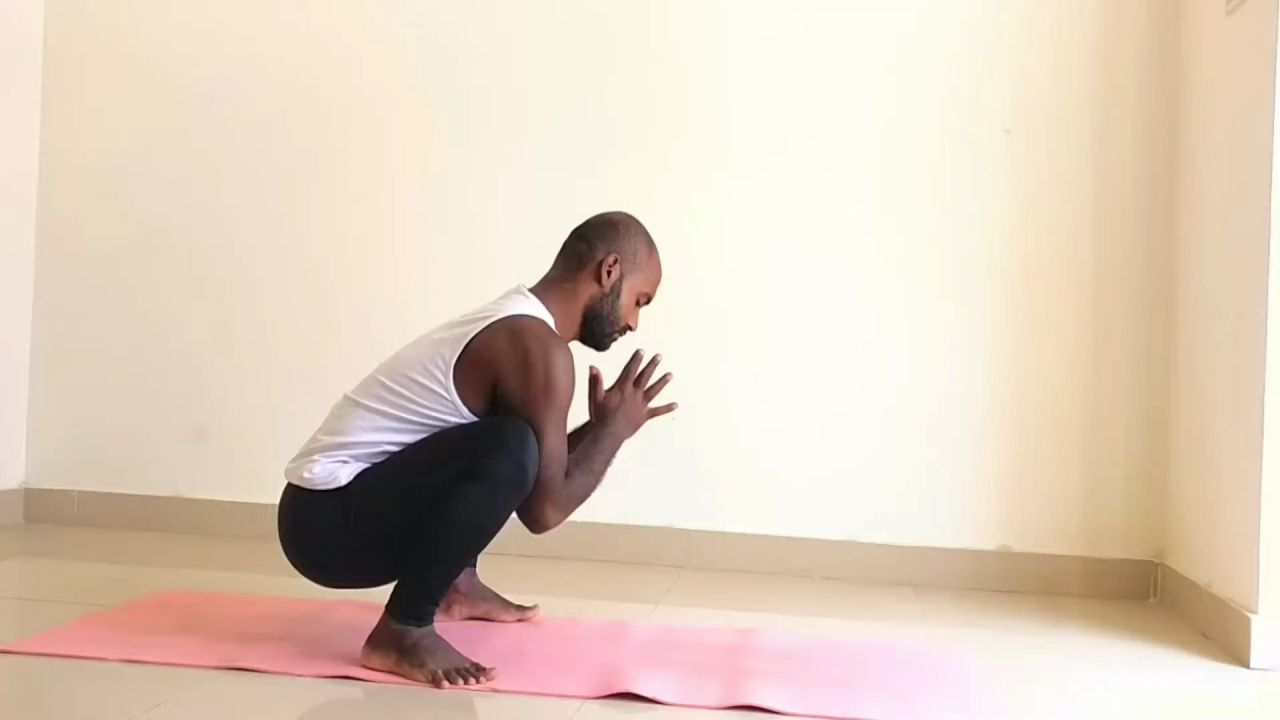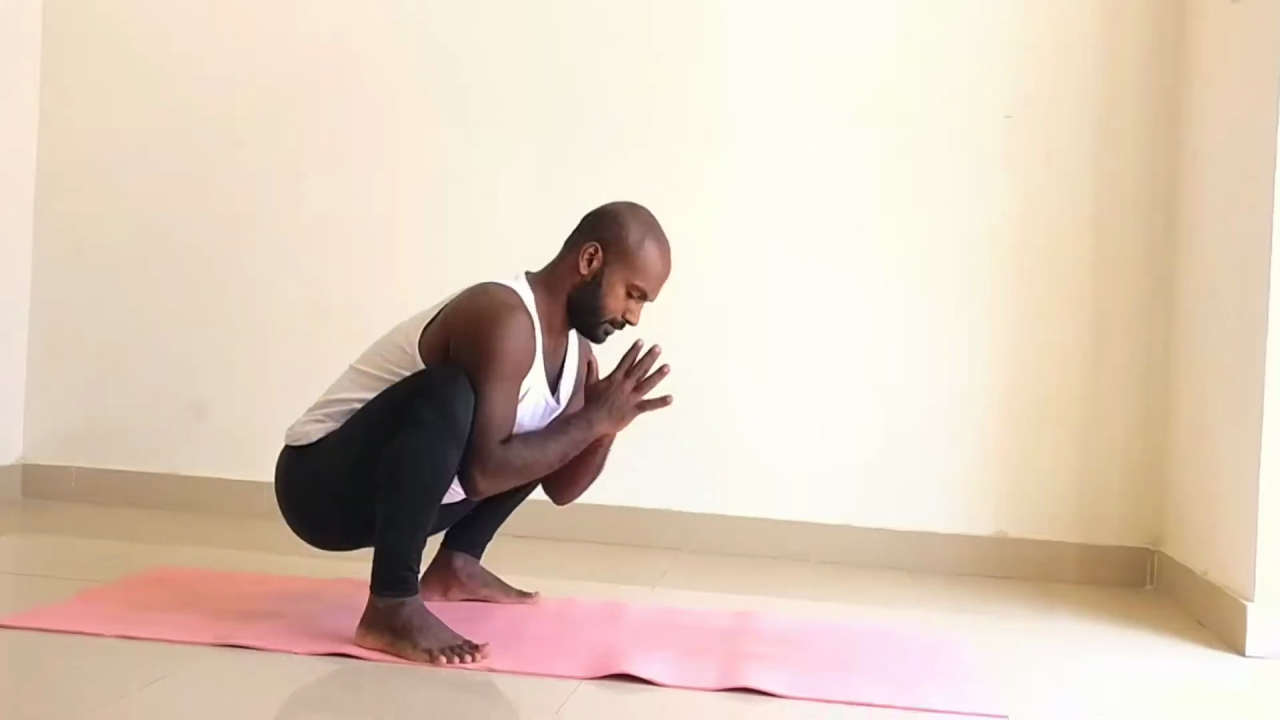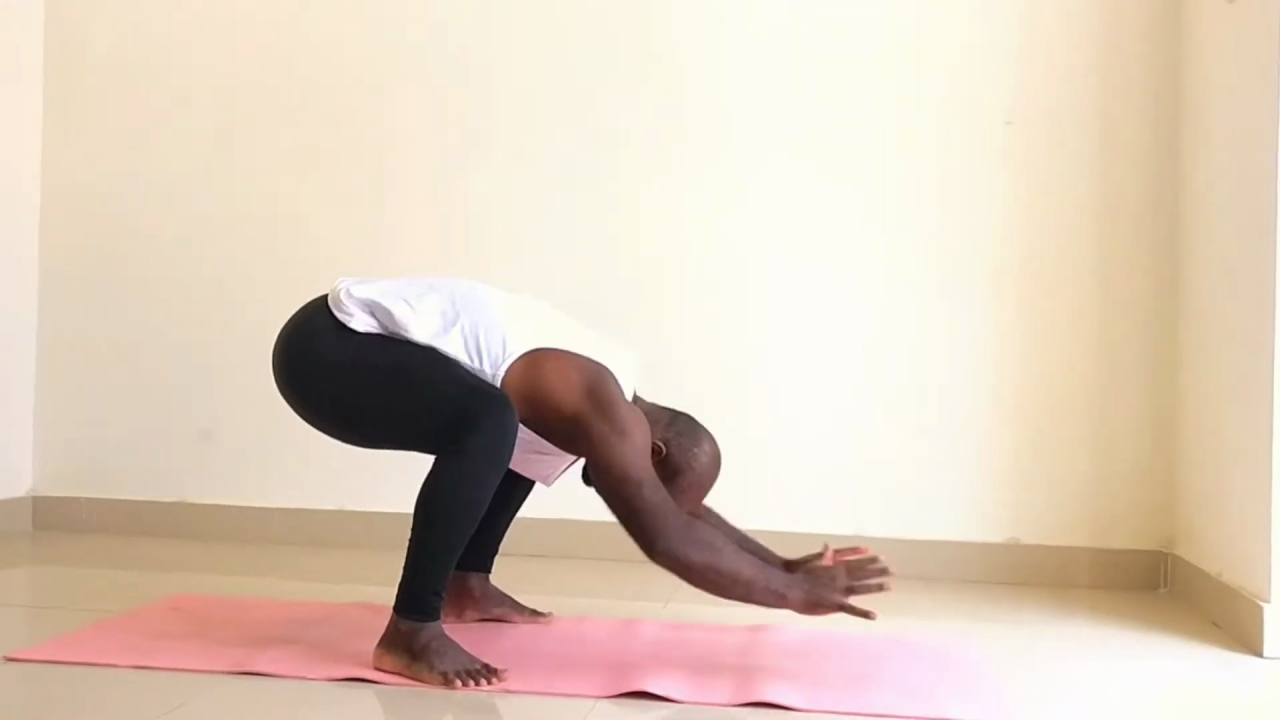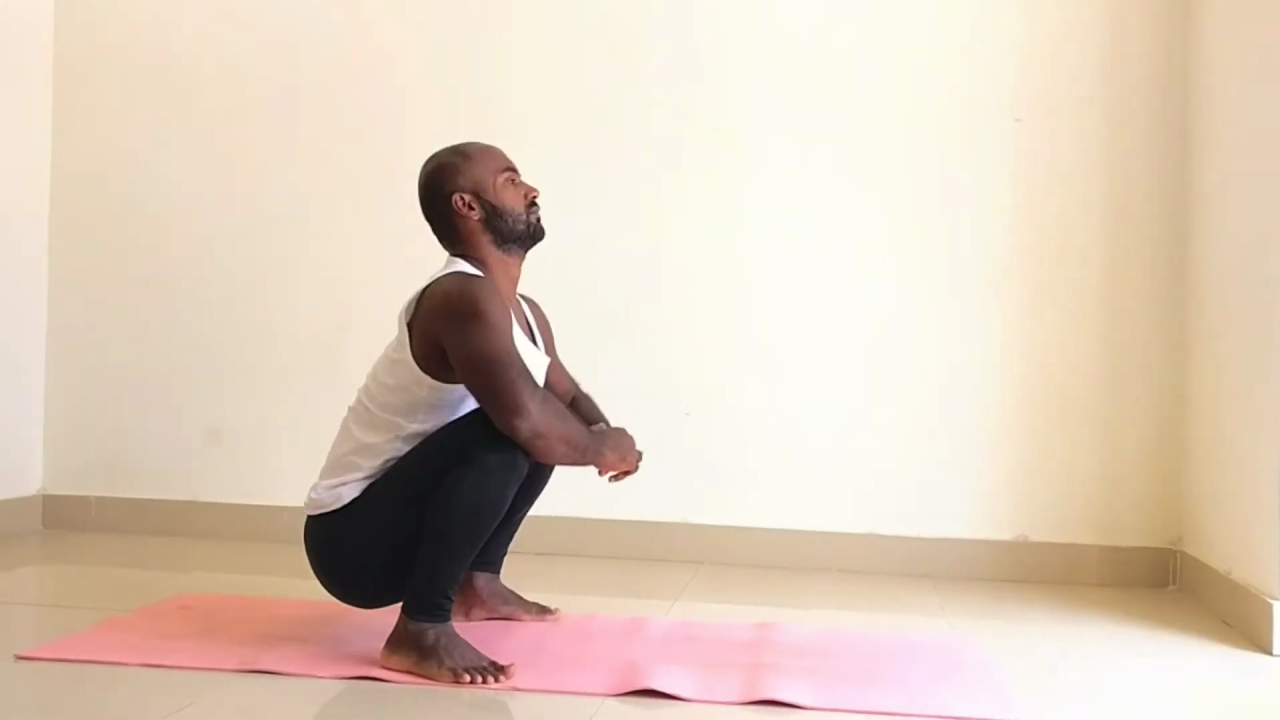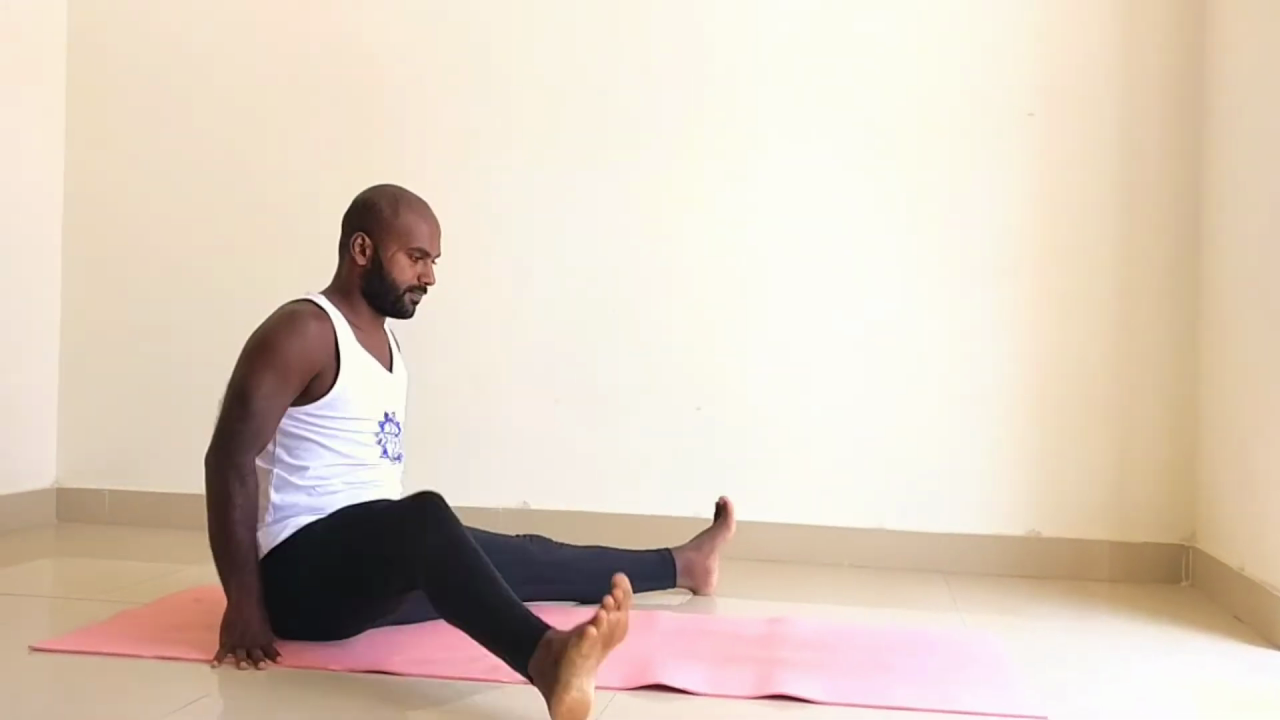
dt=0.4s
person 1, frame 1
left shoulder: (515, 327)
right shoulder: (537, 347)
left elbow: (543, 472)
right elbow: (543, 509)
left wrist: (604, 427)
right wrist: (614, 429)
left hip: (353, 504)
right hip: (330, 524)
right knee: (510, 450)
left ankle: (457, 583)
right ankle: (402, 631)
person 1, frame 2
left shoulder: (567, 345)
right shoulder: (503, 320)
left elbow: (562, 485)
right elbow: (483, 471)
left wrist: (604, 422)
right wrist: (594, 420)
right hip: (320, 486)
right knee: (446, 399)
left ankle: (457, 565)
right ankle: (392, 608)
person 1, frame 3
left shoulder: (617, 401)
right shoulder: (602, 409)
left elbow: (682, 510)
right elbow: (667, 539)
left wrist: (790, 570)
right wrist: (793, 590)
left hip: (364, 339)
right hip: (326, 345)
right knee: (487, 426)
left ankle: (466, 584)
right ankle: (410, 630)
person 1, frame 4
left shoulder: (524, 316)
right shoulder: (467, 298)
left elbow: (572, 402)
right elbow: (522, 418)
left wrist: (602, 440)
right wrist: (602, 448)
left hip: (399, 528)
right hip: (351, 539)
left knee: (548, 429)
right knee: (502, 438)
left ankle: (475, 583)
right ankle: (419, 630)
person 1, frame 5
left shoulder: (376, 331)
right shoulder: (305, 331)
right elbow: (230, 460)
right wrist: (244, 604)
left hip: (372, 562)
right hip: (305, 571)
left knee: (527, 558)
right knee: (427, 522)
left ankle: (676, 566)
right ankle: (547, 656)
